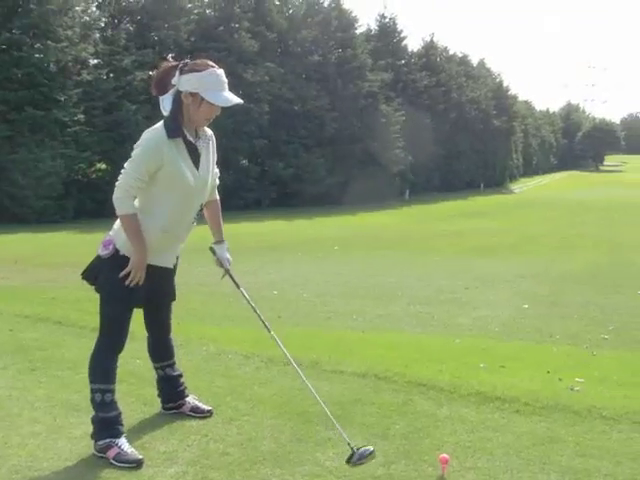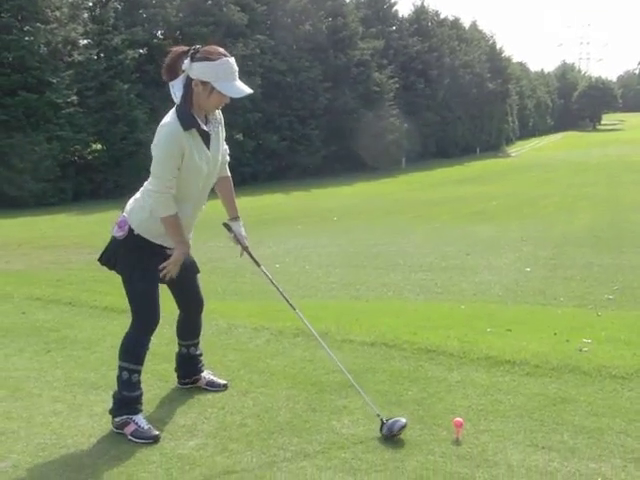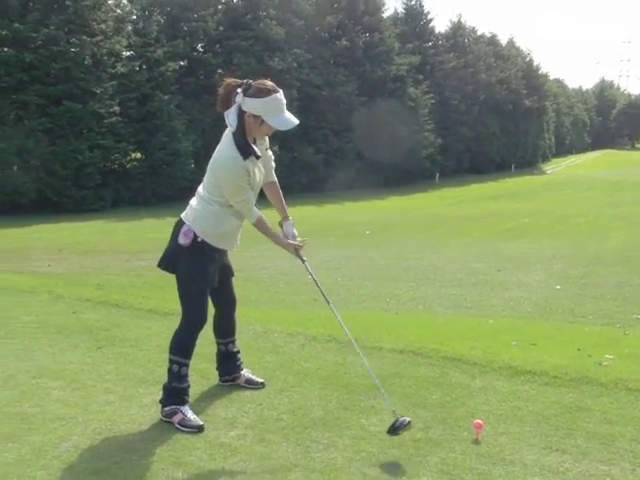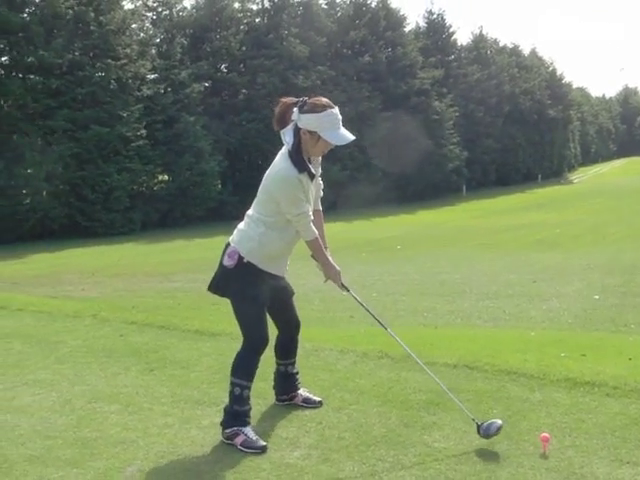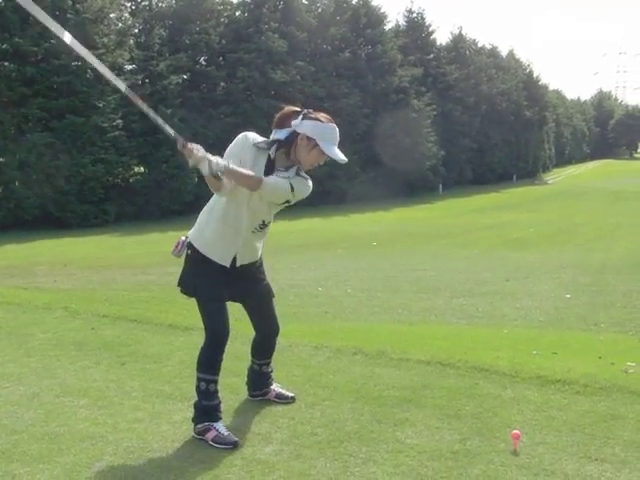
dt=1s
person 1, frame 1
left shoulder: (207, 140)
right shoulder: (157, 140)
left elbow: (210, 195)
right elbow: (123, 197)
left wrist: (220, 243)
right wrist: (140, 253)
left hip: (164, 258)
right hip: (127, 256)
left knee: (161, 330)
right knee: (112, 339)
left ankle: (173, 397)
right ankle: (106, 433)
person 1, frame 2
left shoulder: (214, 120)
right shoulder: (172, 132)
left elbow: (221, 172)
right elbow: (164, 200)
left wrist: (235, 221)
right wrist: (178, 249)
left hip: (174, 238)
right hip: (142, 236)
left knee: (193, 305)
right knee: (146, 320)
left ankle: (190, 372)
right ankle: (125, 411)
person 1, frame 3
left shoulder: (256, 137)
right shoulder: (232, 160)
left elbow: (269, 179)
right elbow: (248, 212)
left wrist: (286, 221)
right wrist: (279, 240)
left hip: (214, 240)
right hip: (196, 240)
left knee: (226, 305)
right knee: (194, 317)
left ankle: (230, 369)
right ankle: (173, 401)
person 1, frame 4
left shoulder: (309, 159)
right shoulder: (286, 175)
left elbow: (315, 209)
right elbow: (305, 227)
left wrist: (326, 255)
right wrist: (327, 264)
left hip: (270, 263)
right hip: (246, 263)
left knee: (290, 326)
right knee: (256, 339)
left ankle: (287, 389)
right ankle: (235, 423)
person 1, frame 5
left shoulder: (300, 184)
right shoulder: (249, 143)
left elbow: (258, 183)
right elbow: (221, 187)
left wrist: (218, 167)
right wrist: (208, 164)
left hip: (247, 260)
right hip: (207, 252)
left knee: (268, 328)
right knee: (218, 333)
left ankle: (259, 384)
right ankle: (205, 418)
